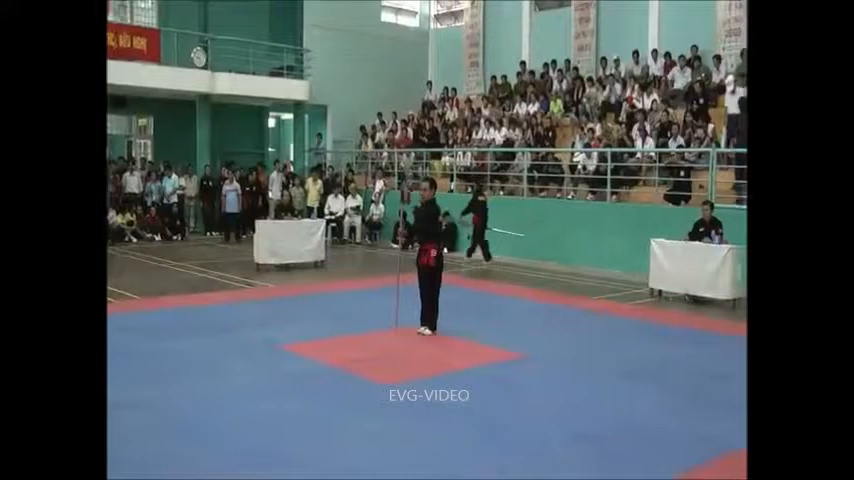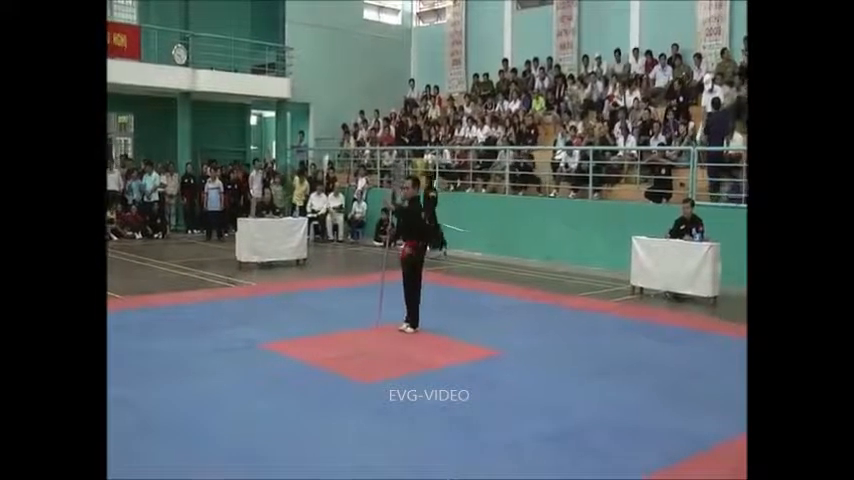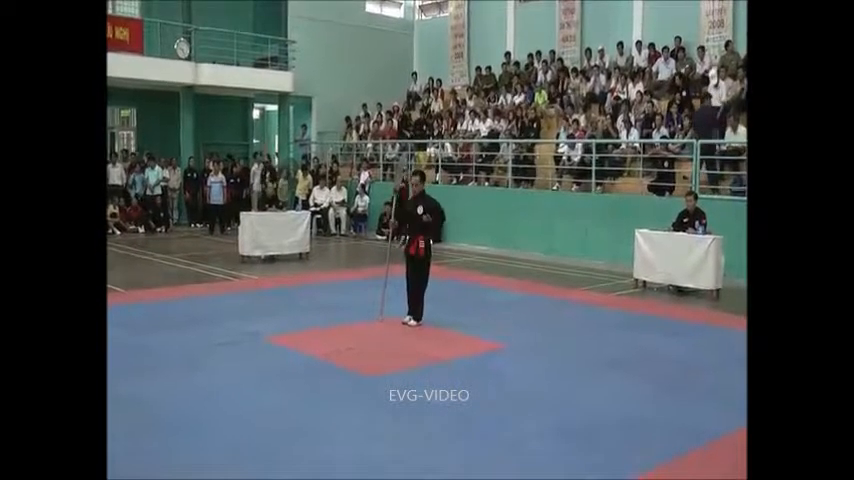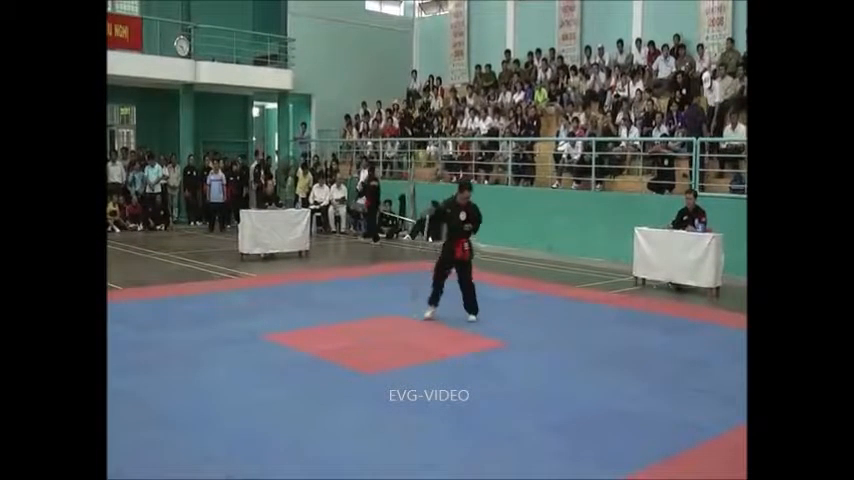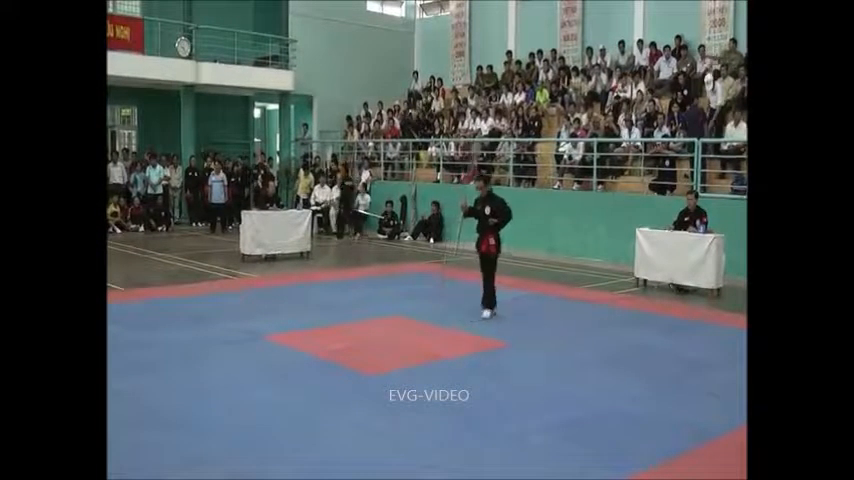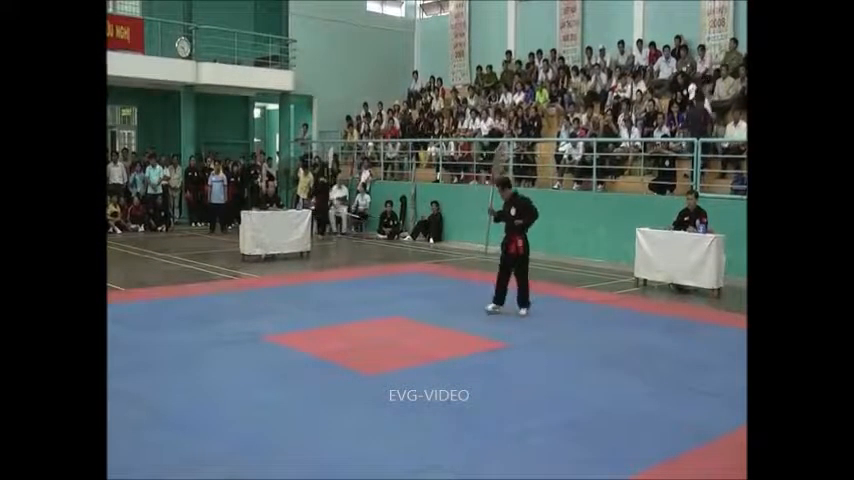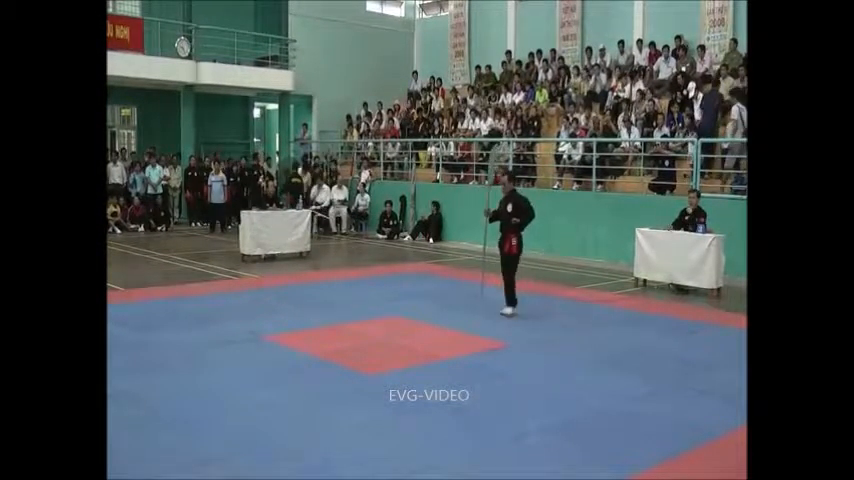
dt=0.7s
person 1, frame 1
left shoulder: (433, 209)
right shoulder: (423, 209)
left elbow: (420, 224)
right wrist: (406, 235)
left hip: (433, 253)
right hip: (424, 251)
left knee: (431, 289)
right knee: (425, 289)
left ankle: (431, 325)
right ankle: (425, 323)
person 1, frame 2
left shoulder: (415, 207)
right shoulder: (408, 207)
left wrist: (394, 208)
right wrist: (394, 233)
left hip: (414, 249)
right hip: (410, 248)
left knee: (413, 286)
right knee: (408, 286)
left ankle: (413, 323)
right ankle: (409, 320)
person 1, frame 3
left shoulder: (430, 202)
right shoulder: (409, 202)
left elbow: (441, 217)
left wrist: (430, 220)
right wrist: (397, 224)
left hip: (423, 244)
right hip: (411, 243)
left knee: (420, 281)
right knee: (411, 280)
left ankle: (417, 316)
right ankle: (412, 313)
person 1, frame 4
left shoulder: (472, 208)
right shoulder: (447, 204)
left elbow: (477, 222)
right elbow: (440, 216)
left wrist: (472, 228)
right wrist: (433, 213)
left hip: (464, 247)
right hip: (449, 245)
left knee: (466, 281)
right knee: (438, 275)
left ankle: (472, 311)
right ankle: (432, 306)
person 1, frame 5
left shoulder: (497, 201)
right shoulder: (478, 201)
left elbow: (508, 215)
left wrist: (497, 222)
right wrist: (467, 211)
left hip: (492, 240)
right hip: (482, 239)
left knee: (489, 274)
right knee: (486, 274)
left ankle: (488, 306)
right ankle: (490, 305)
person 1, frame 6
left shoulder: (523, 201)
right shoulder: (507, 203)
left elbow: (534, 214)
left wrist: (523, 223)
right wrist: (495, 214)
left hip: (519, 241)
right hip: (508, 240)
left knee: (521, 275)
right knee: (503, 272)
left ankle: (523, 306)
right ankle: (497, 303)
person 1, frame 7
left shoulder: (520, 200)
right shoulder: (503, 200)
left elbow: (530, 214)
left wrist: (520, 222)
right wrist: (491, 215)
left hip: (514, 240)
right hip: (504, 239)
left knee: (509, 273)
right knee: (506, 273)
left ankle: (511, 305)
right ankle: (510, 304)
